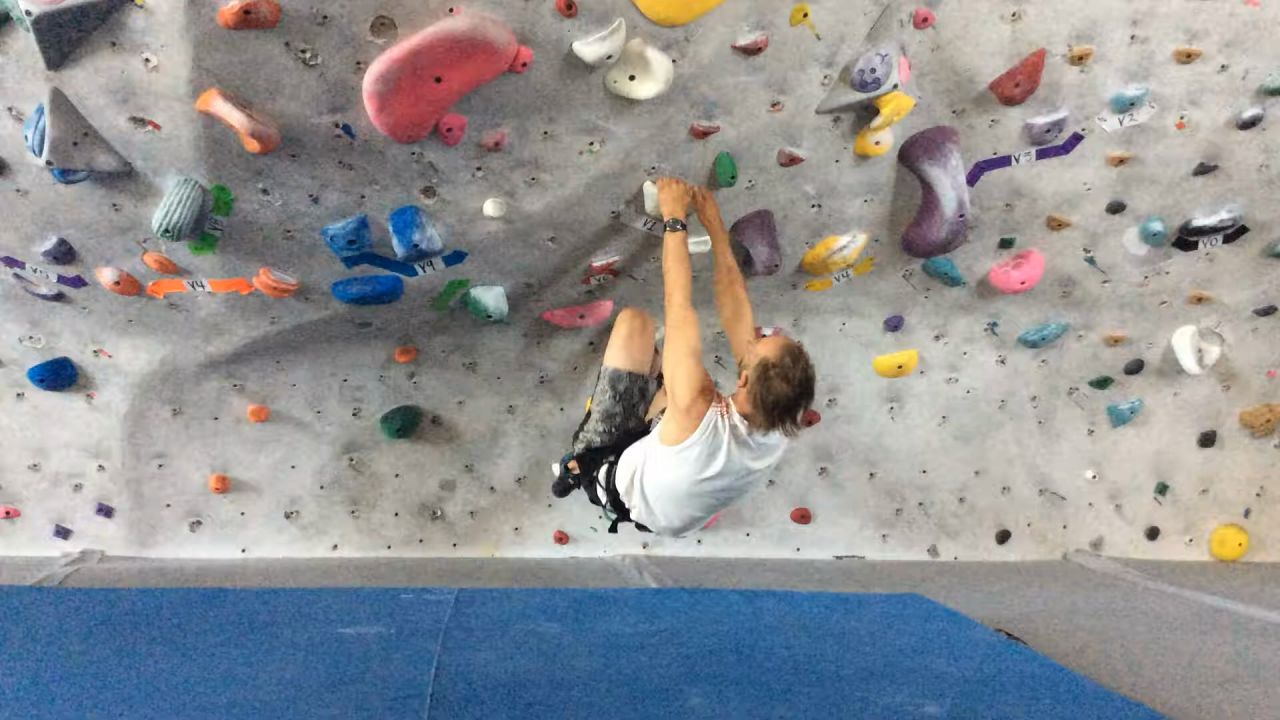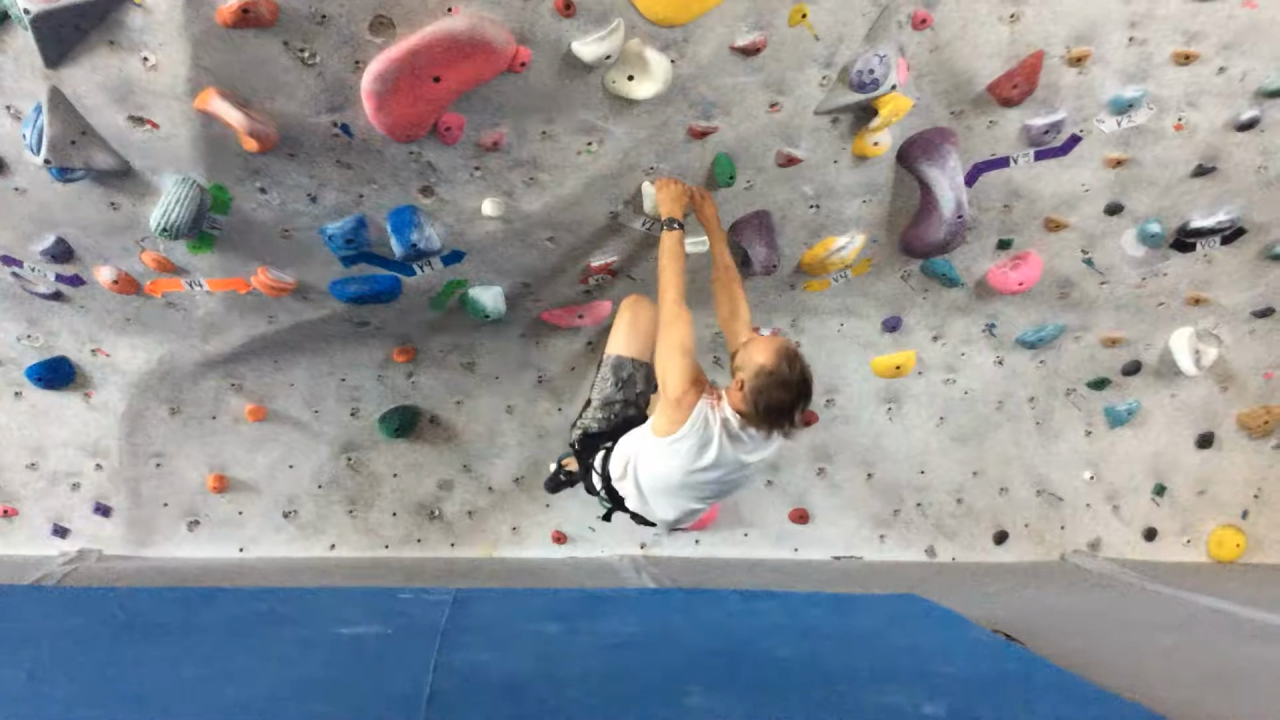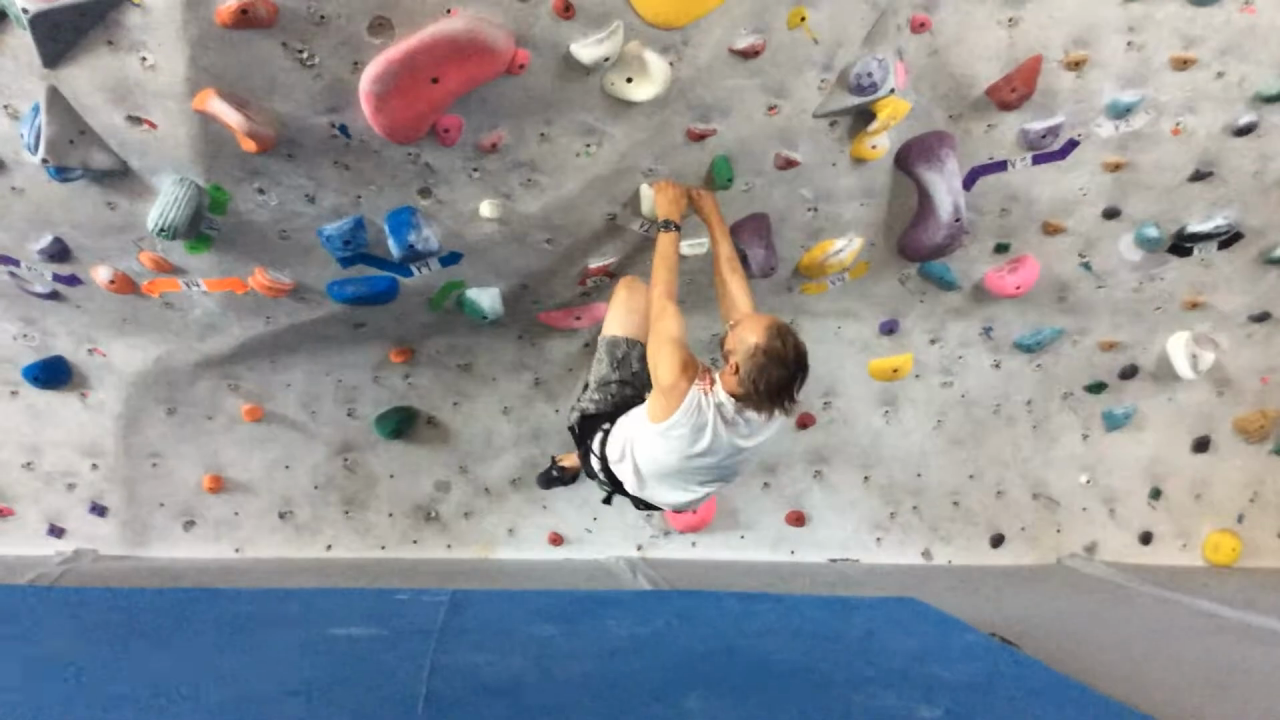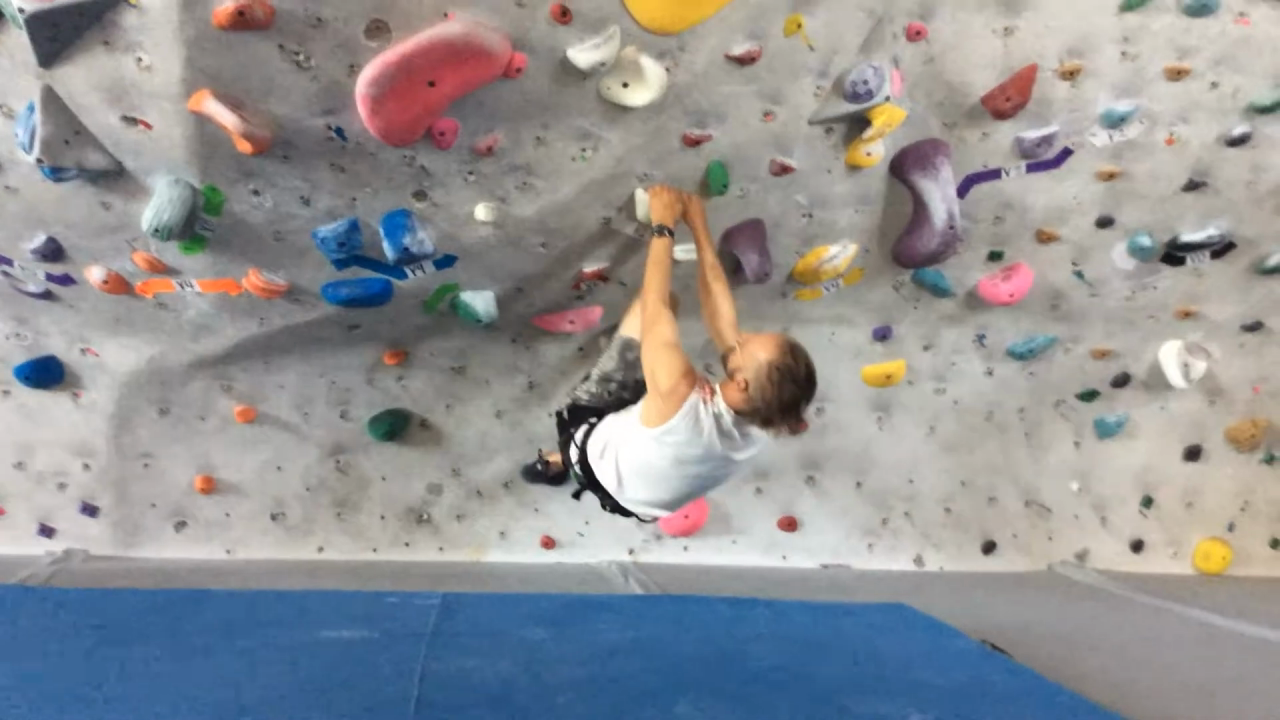
dt=0.3s
person 1, frame 1
left shoulder: (696, 410)
right shoulder: (781, 429)
left elbow: (678, 306)
right elbow: (736, 315)
left wrist: (675, 218)
right wrist: (715, 228)
left hip: (616, 485)
person 1, frame 2
left shoulder: (687, 403)
right shoulder: (775, 419)
left elbow: (673, 303)
right elbow: (734, 314)
left wrist: (673, 219)
right wrist: (713, 227)
left hip: (611, 473)
person 1, frame 3
left shoulder: (681, 389)
right shoulder: (773, 409)
left elbow: (663, 301)
right elbow: (738, 303)
left wrist: (670, 220)
right wrist: (715, 221)
left hip: (611, 457)
right ankle: (574, 463)
person 1, frame 4
left shoulder: (678, 395)
right shoulder: (763, 424)
left elbow: (656, 308)
right elbow: (722, 318)
left wrist: (663, 226)
right wrist: (699, 228)
left hip: (594, 453)
